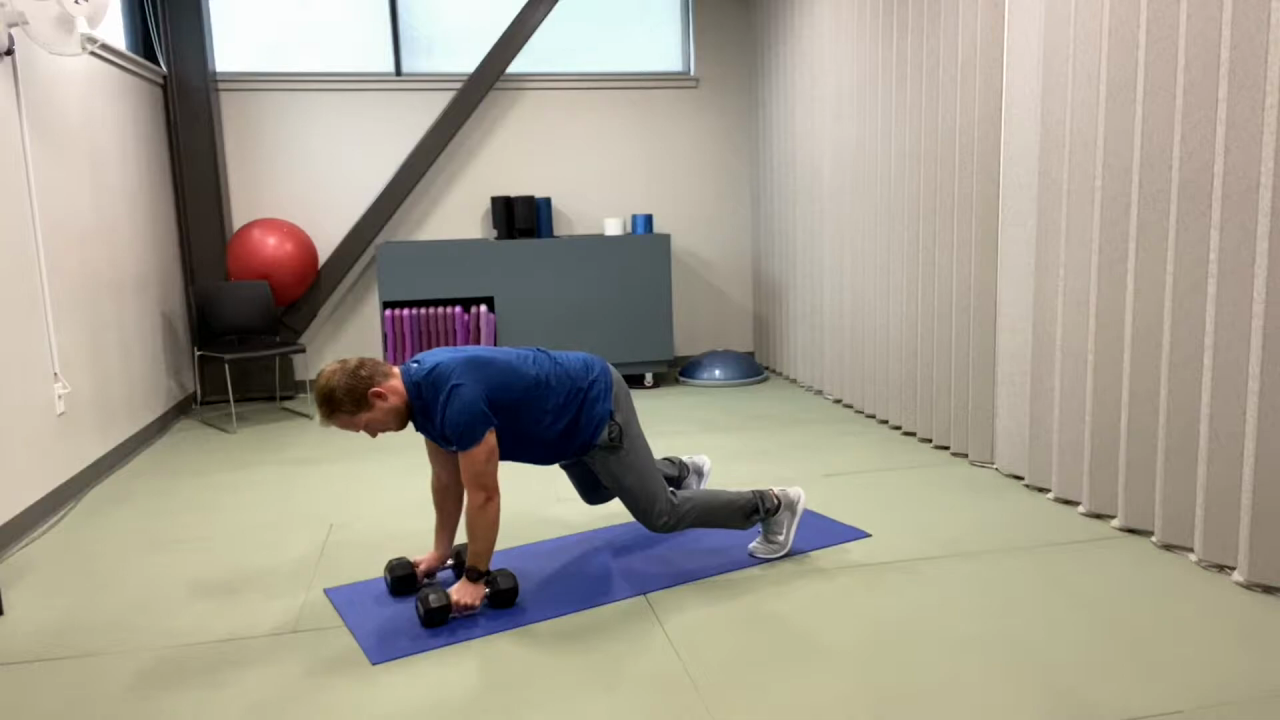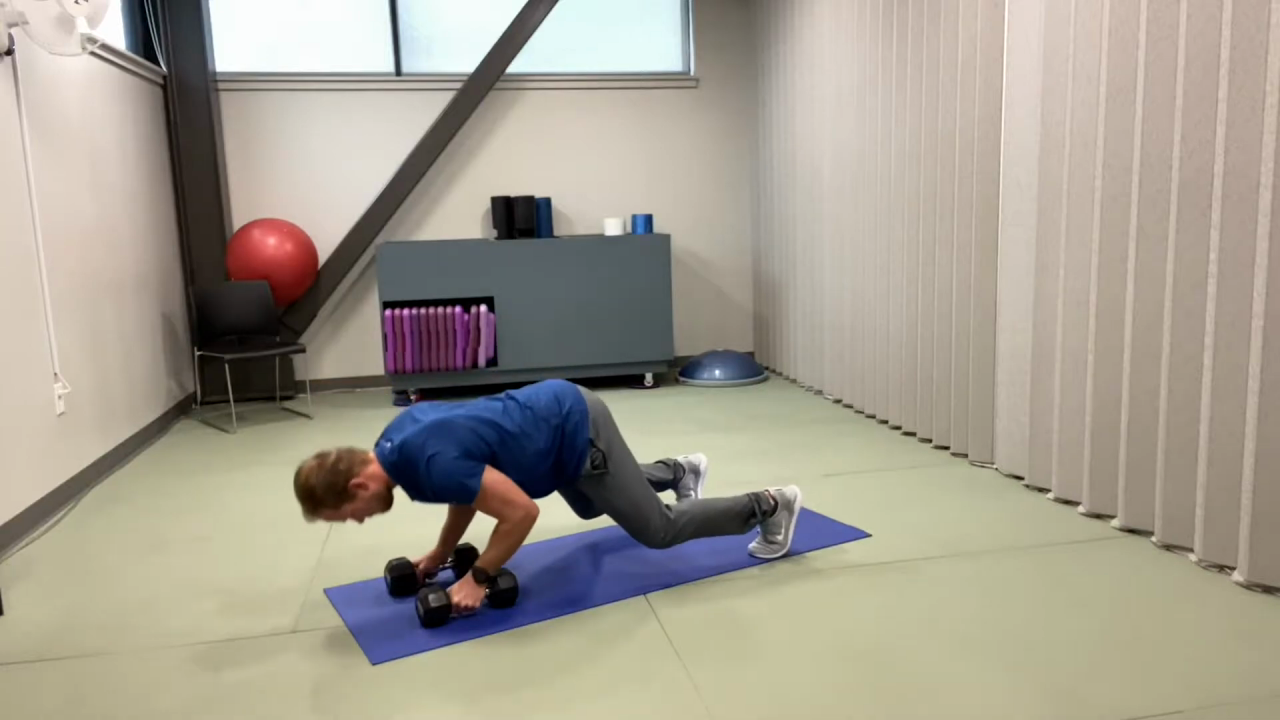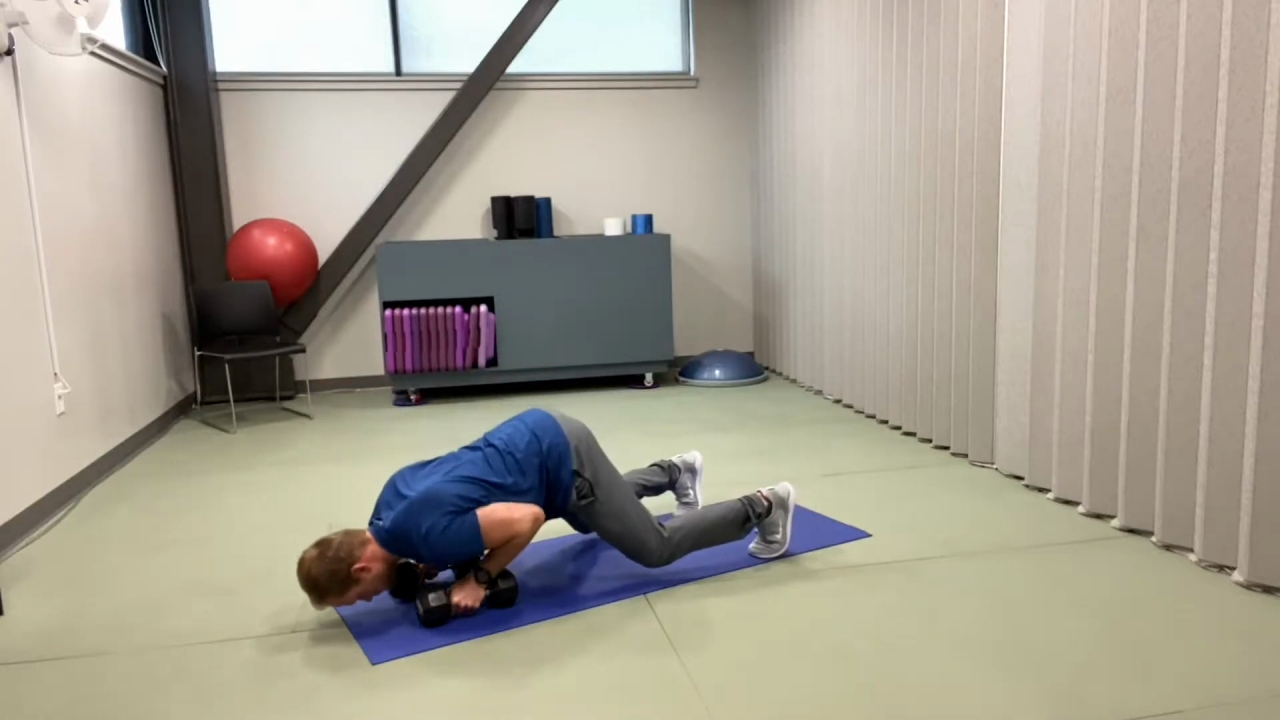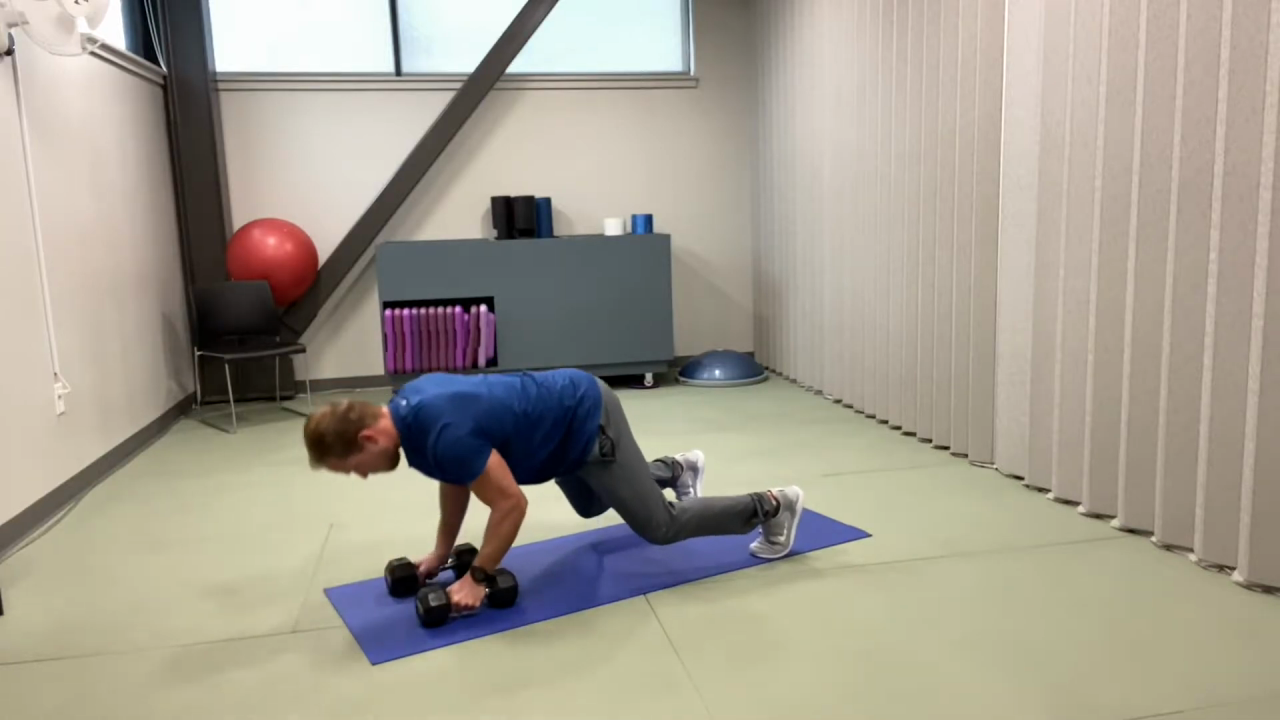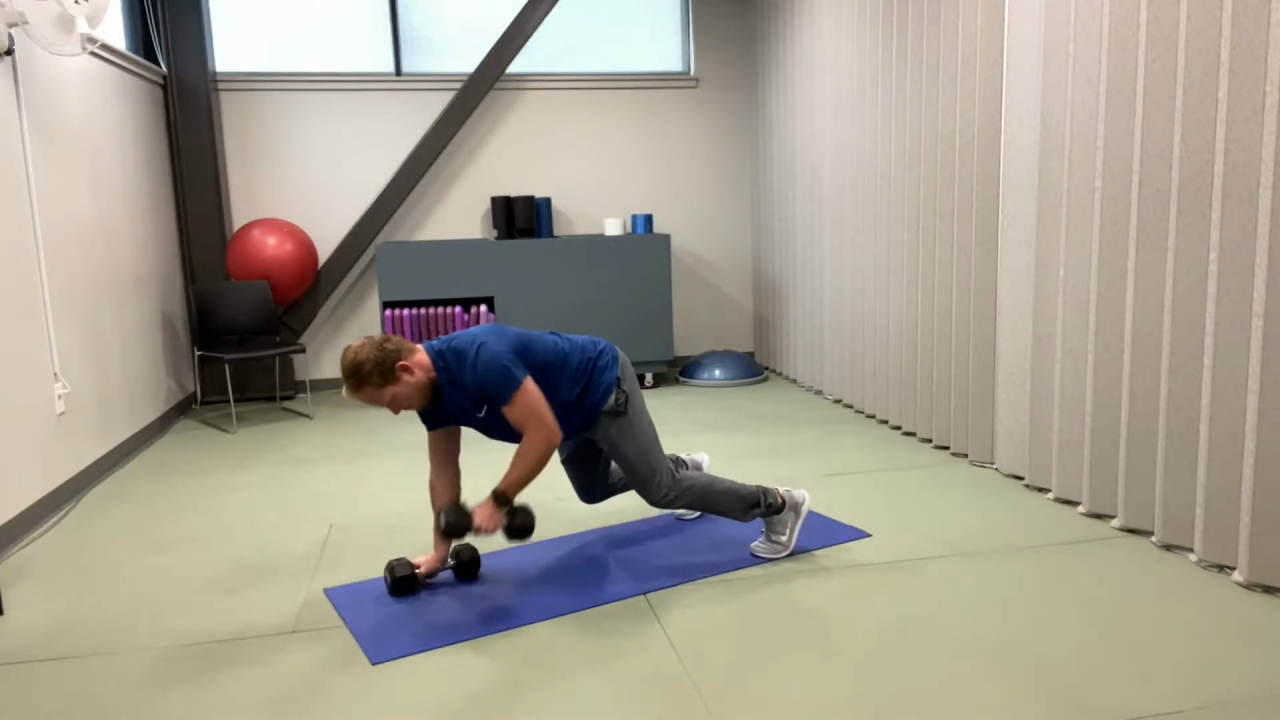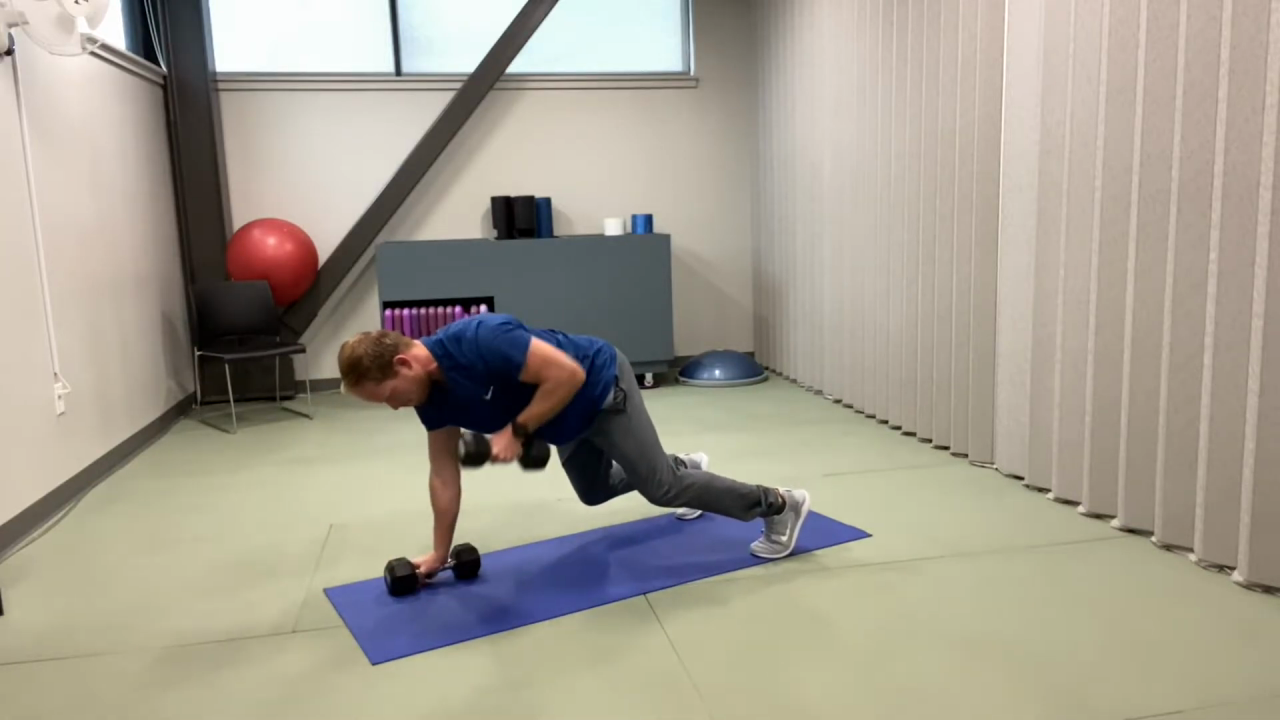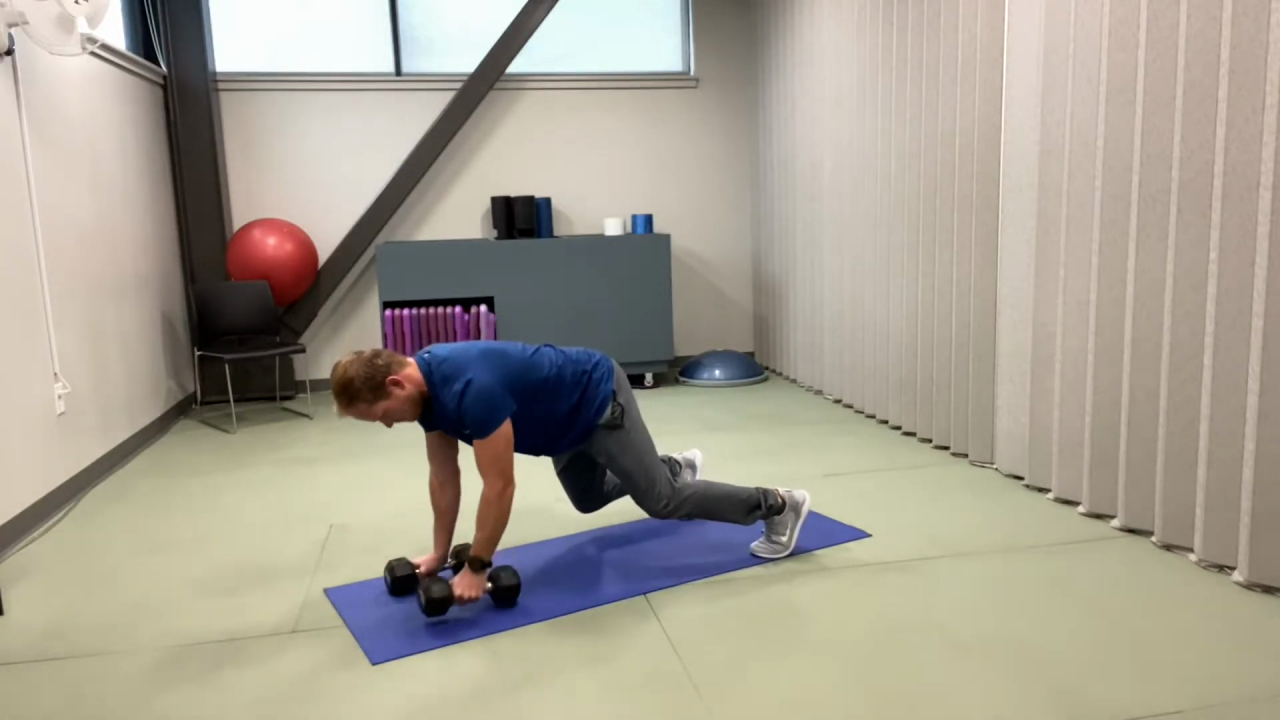
dt=0.5s
person 1, frame 1
left shoulder: (454, 397)
right shoulder: (418, 385)
left elbow: (484, 495)
right elbow: (446, 474)
left wrist: (474, 578)
right wrist: (440, 550)
left hip: (595, 404)
right hip: (573, 406)
left knee: (660, 513)
right knee: (599, 493)
left ankle: (772, 504)
right ankle: (683, 470)
person 1, frame 2
left shoulder: (432, 464)
right shoulder: (395, 444)
left elbow: (521, 512)
left wrist: (477, 580)
right wrist: (440, 554)
left hip: (577, 430)
right hip: (558, 412)
left knee: (658, 529)
right knee: (592, 508)
left ankle: (769, 505)
right ankle: (680, 470)
person 1, frame 3
left shoulder: (427, 534)
right shoulder: (390, 507)
left elbow: (529, 519)
left wrist: (478, 579)
left hip: (563, 457)
right hip: (542, 434)
left knee: (654, 548)
right knee: (592, 519)
left ankle: (764, 506)
right ankle: (676, 471)
person 1, frame 4
left shoulder: (442, 434)
right shoulder: (407, 407)
left elbow: (511, 503)
right elbow: (458, 478)
left wrist: (477, 578)
right wrist: (441, 553)
left hip: (586, 419)
right hip: (566, 404)
left knee: (659, 524)
right knee: (592, 504)
left ankle: (772, 505)
right ankle: (676, 469)
person 1, frame 5
left shoulder: (482, 357)
right shoulder: (432, 388)
left elbow: (548, 436)
right elbow: (443, 472)
left wrist: (498, 504)
right wrist: (440, 551)
left hip: (602, 383)
right hip: (573, 405)
left knee: (659, 489)
right knee: (594, 489)
left ankle: (778, 504)
right ankle: (684, 464)
person 1, frame 6
left shoulder: (479, 340)
right shoulder: (431, 390)
left elbow: (569, 373)
right elbow: (445, 474)
left wrist: (517, 431)
right wrist: (439, 553)
left hip: (599, 385)
right hip: (567, 413)
left knee: (660, 486)
right knee: (595, 491)
left ankle: (778, 503)
right ankle: (684, 465)
person 1, frame 7
left shoulder: (471, 386)
right shoulder: (427, 383)
left elbow: (500, 486)
right elbow: (443, 475)
left wrist: (476, 568)
right wrist: (439, 553)
left hip: (597, 396)
right hip: (567, 411)
left knee: (660, 499)
right knee: (590, 499)
left ankle: (778, 504)
right ankle: (677, 464)
